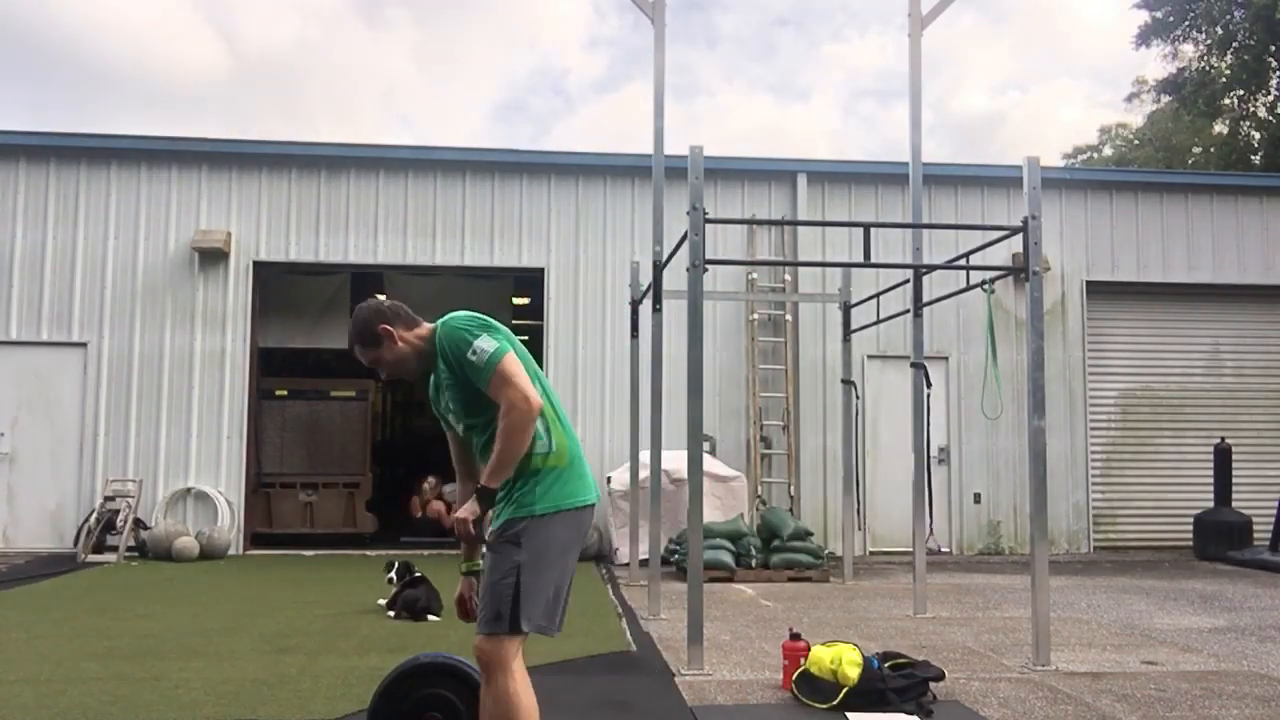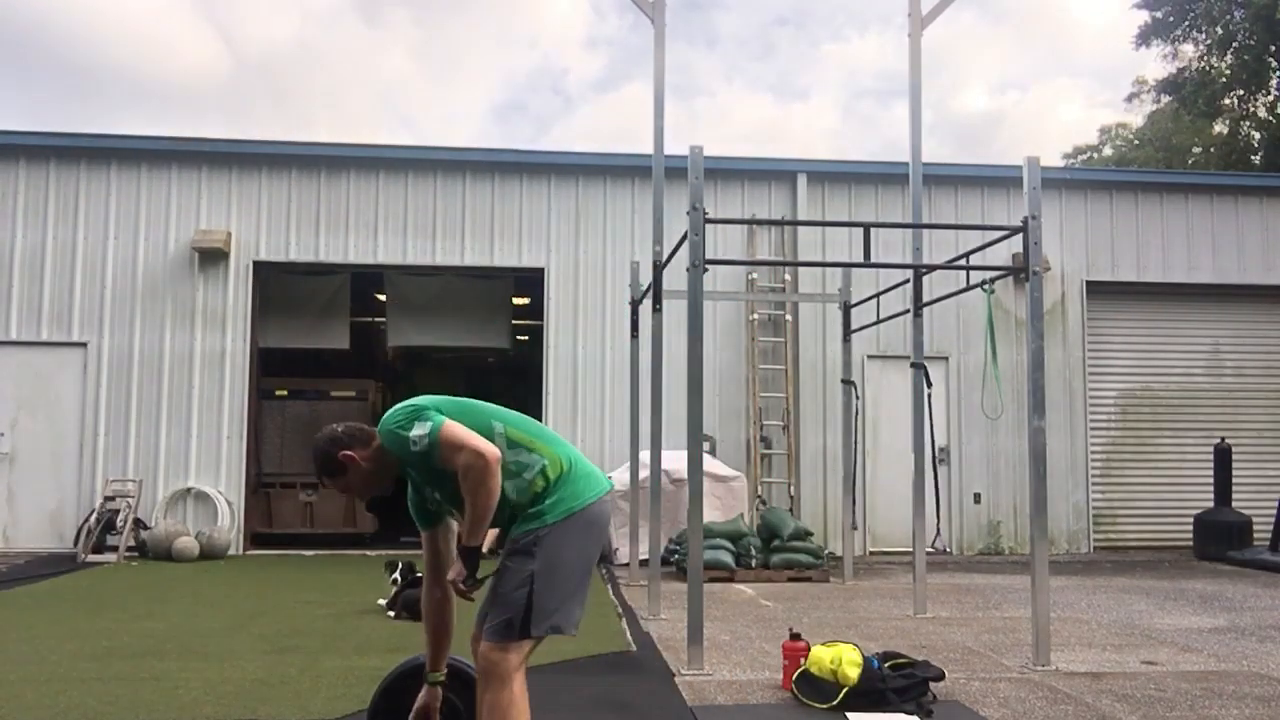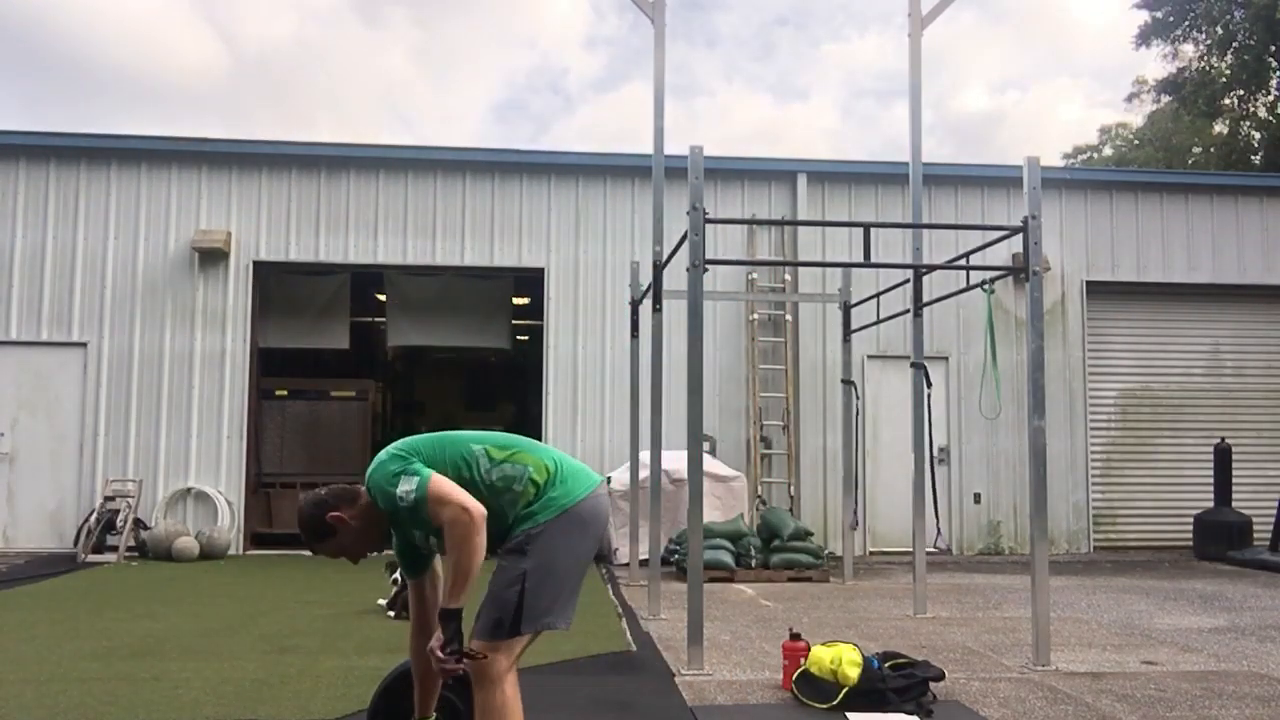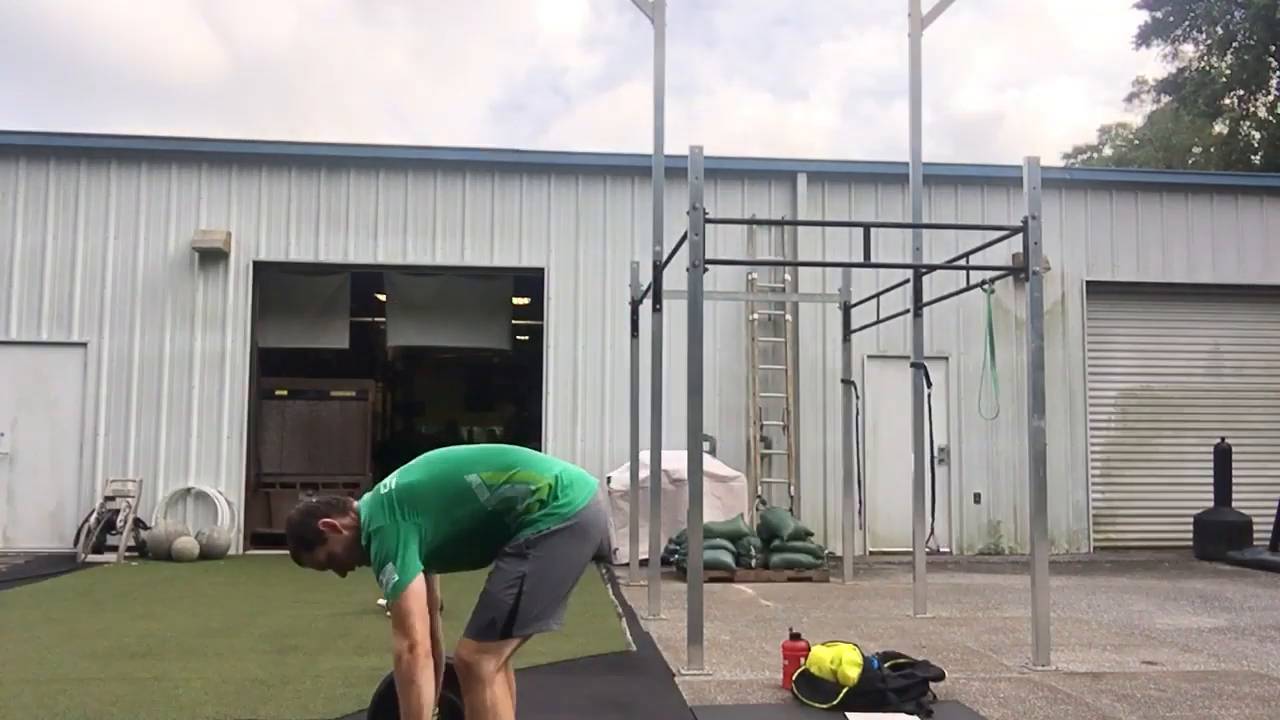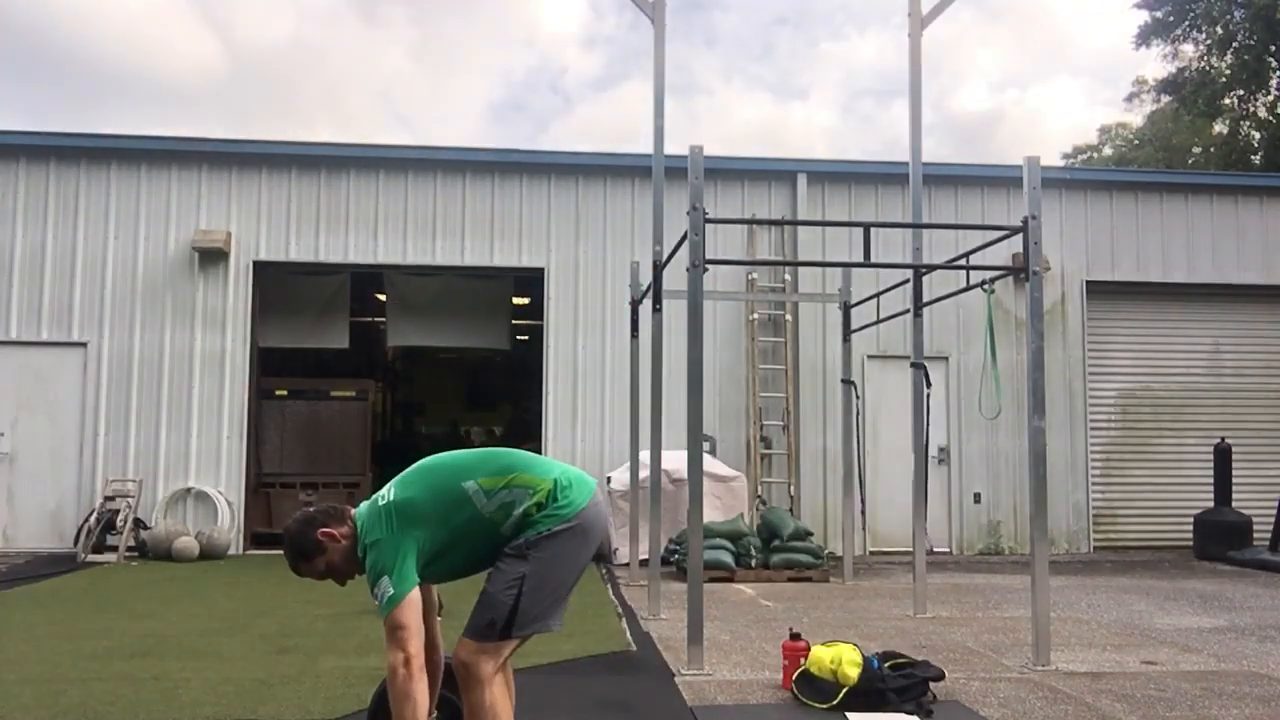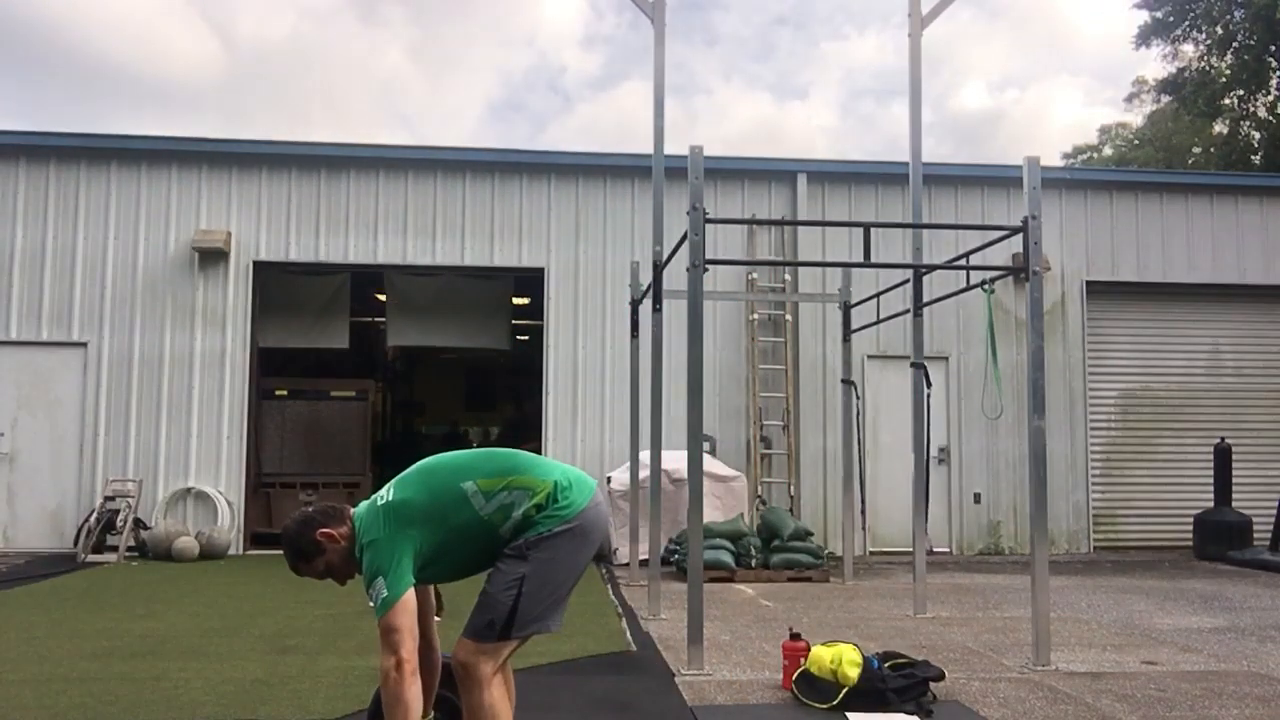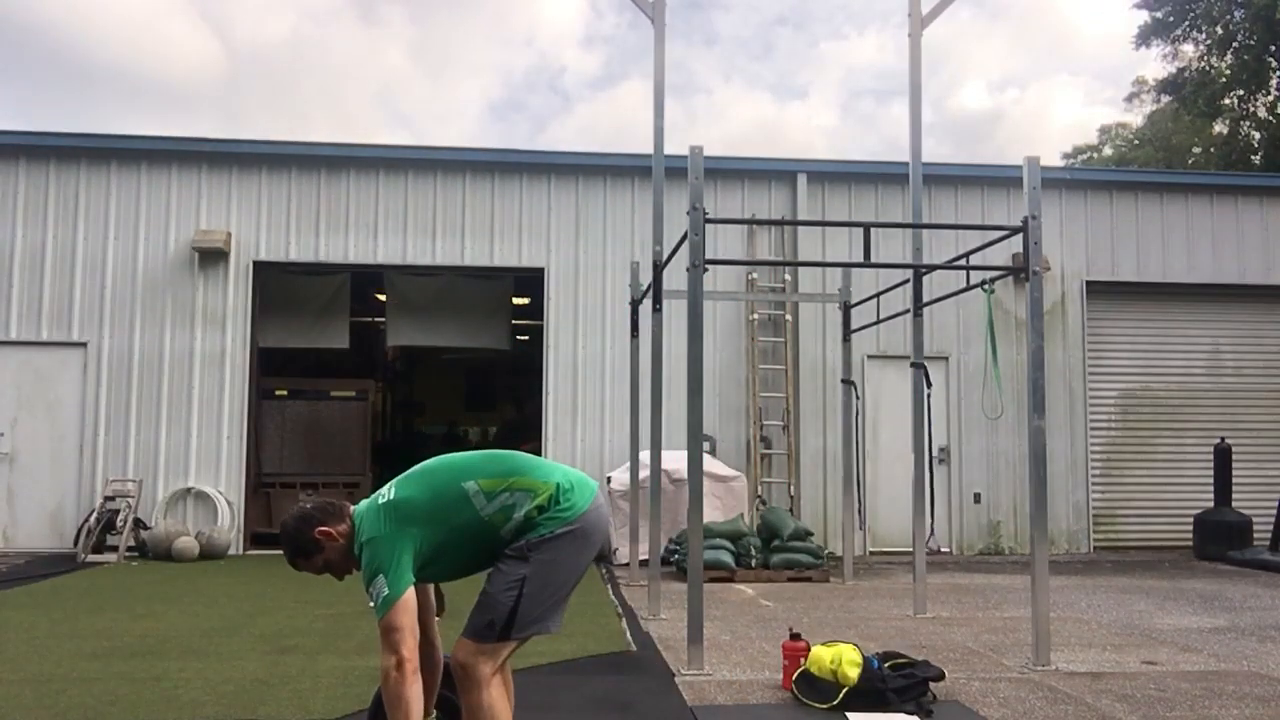
dt=0.3s
person 1, frame 1
left shoulder: (458, 332)
right shoulder: (440, 384)
left elbow: (525, 402)
right elbow: (468, 472)
left wrist: (483, 497)
right wrist: (470, 567)
left hip: (549, 498)
right hip: (527, 501)
left knee: (497, 649)
right knee: (494, 650)
person 1, frame 2
left shoulder: (397, 429)
right shoulder: (420, 482)
left elbow: (482, 458)
right elbow: (437, 583)
left wrist: (468, 554)
right wrist: (434, 681)
left hip: (567, 505)
right hip: (563, 507)
left knee: (499, 659)
right knee: (491, 649)
person 1, frame 3
left shoulder: (386, 477)
right shoulder: (407, 526)
left elbow: (468, 513)
right elbow: (424, 626)
left wrist: (450, 618)
left hip: (562, 506)
right hip: (573, 505)
left knee: (490, 660)
right knee: (494, 654)
person 1, frame 4
left shoulder: (385, 526)
right shoulder: (397, 511)
left elbow: (412, 648)
right elbow: (426, 637)
left hip: (563, 512)
right hip: (575, 503)
left knee: (477, 661)
right knee: (491, 652)
person 1, frame 5
left shoulder: (384, 538)
right shoulder: (393, 520)
left elbow: (406, 660)
right elbow: (424, 643)
left hip: (562, 513)
right hip: (573, 505)
left knee: (475, 662)
right knee: (489, 653)
person 1, frame 6
left shoulder: (382, 539)
right shoulder: (393, 520)
left elbow: (401, 662)
right elbow: (423, 642)
left hip: (562, 514)
right hip: (574, 503)
left knee: (475, 662)
right knee: (489, 653)
person 1, frame 7
left shoulder: (381, 537)
right shoulder: (394, 520)
left elbow: (401, 661)
right elbow: (423, 642)
left hip: (564, 516)
right hip: (575, 507)
left knee: (473, 662)
right knee: (488, 653)
